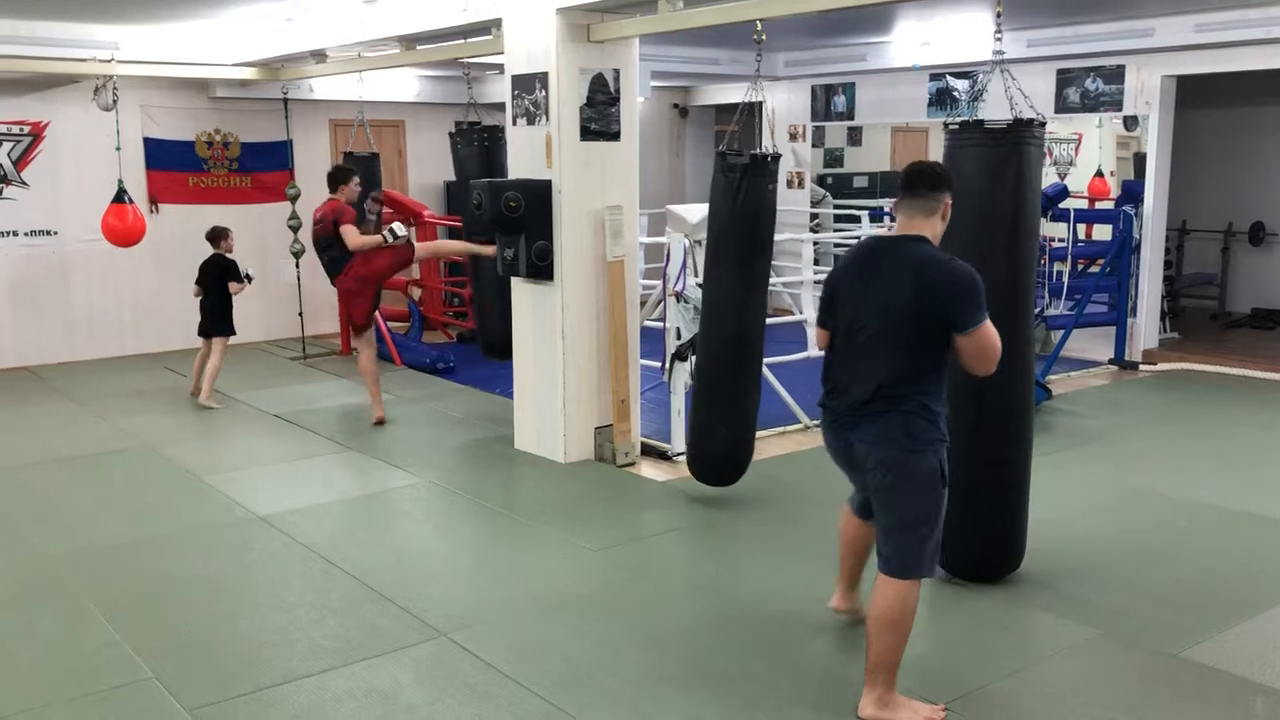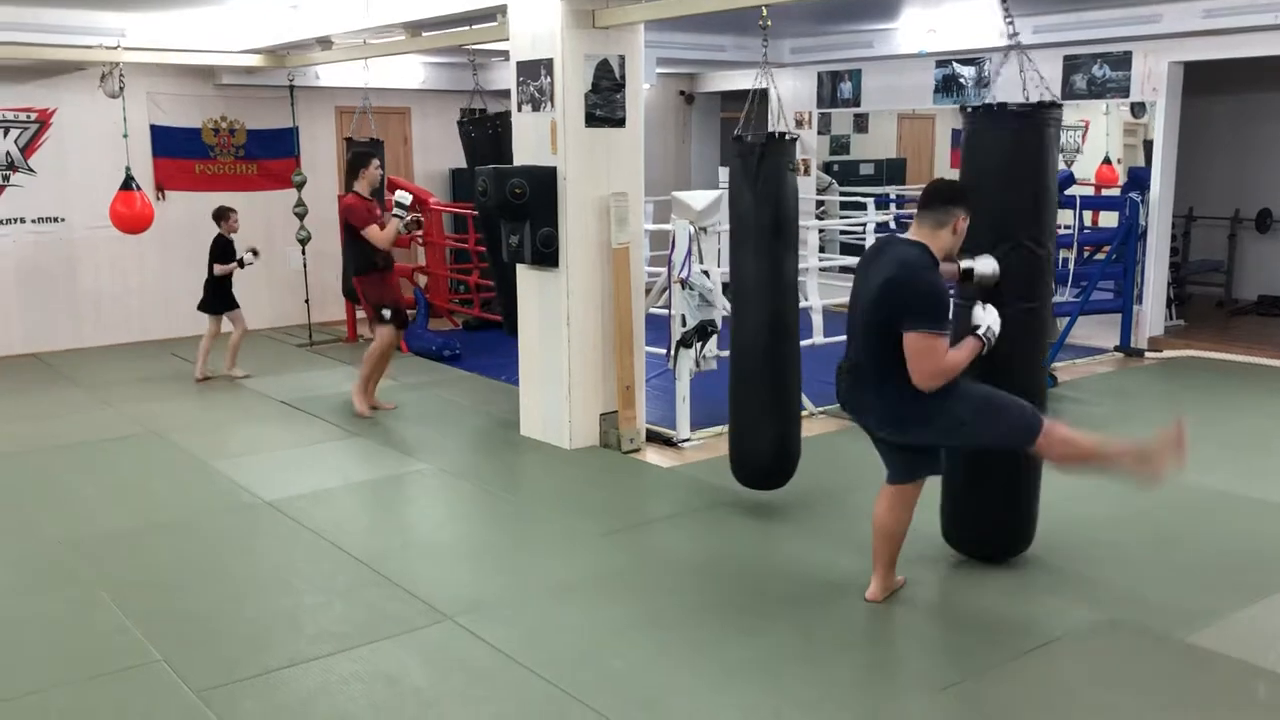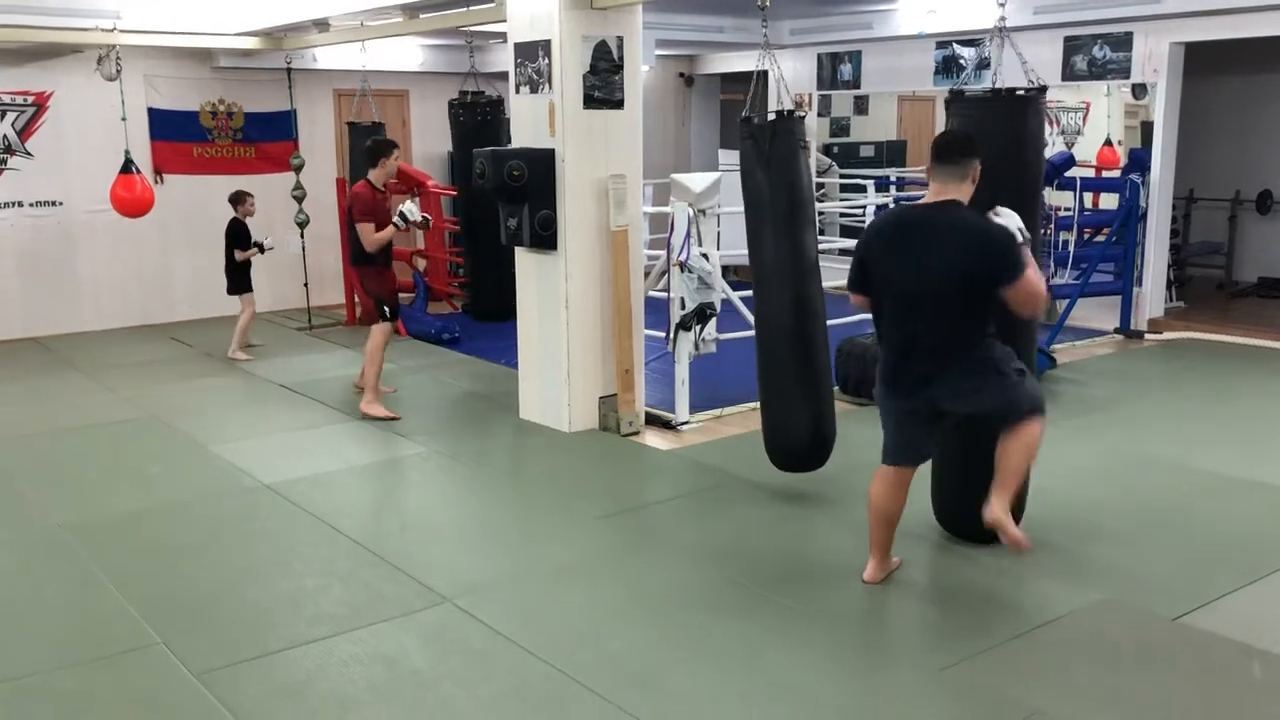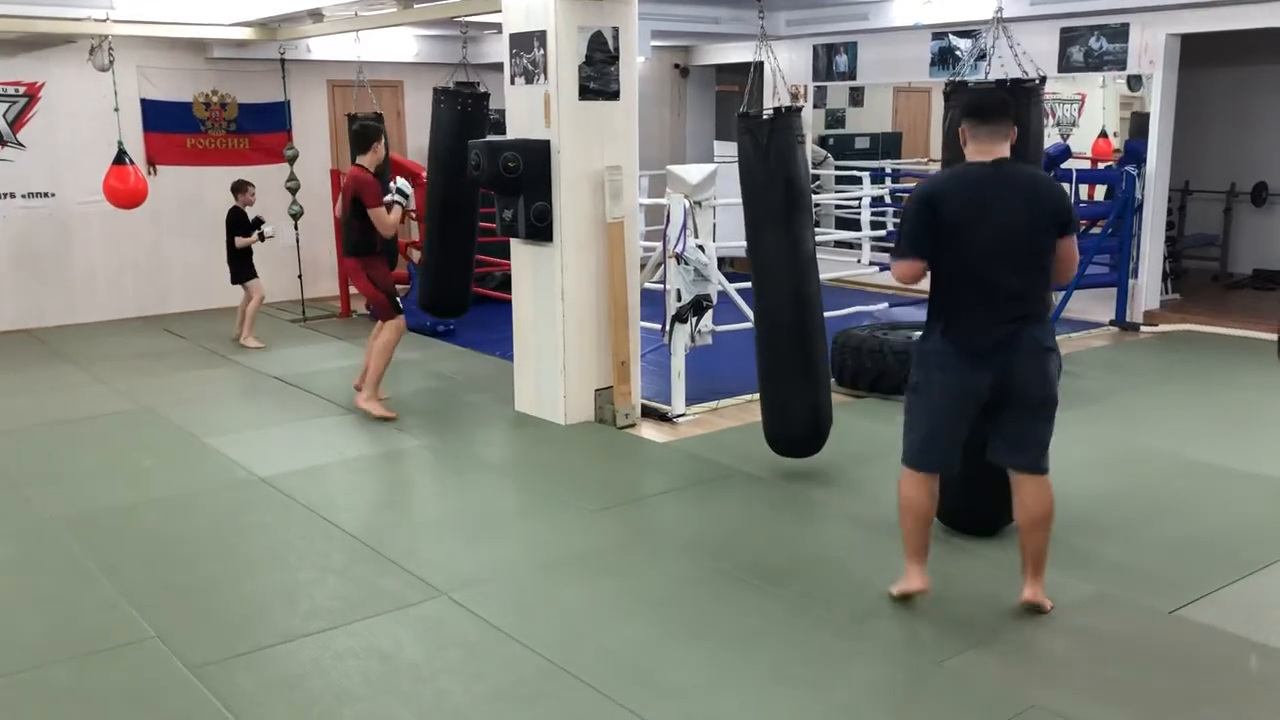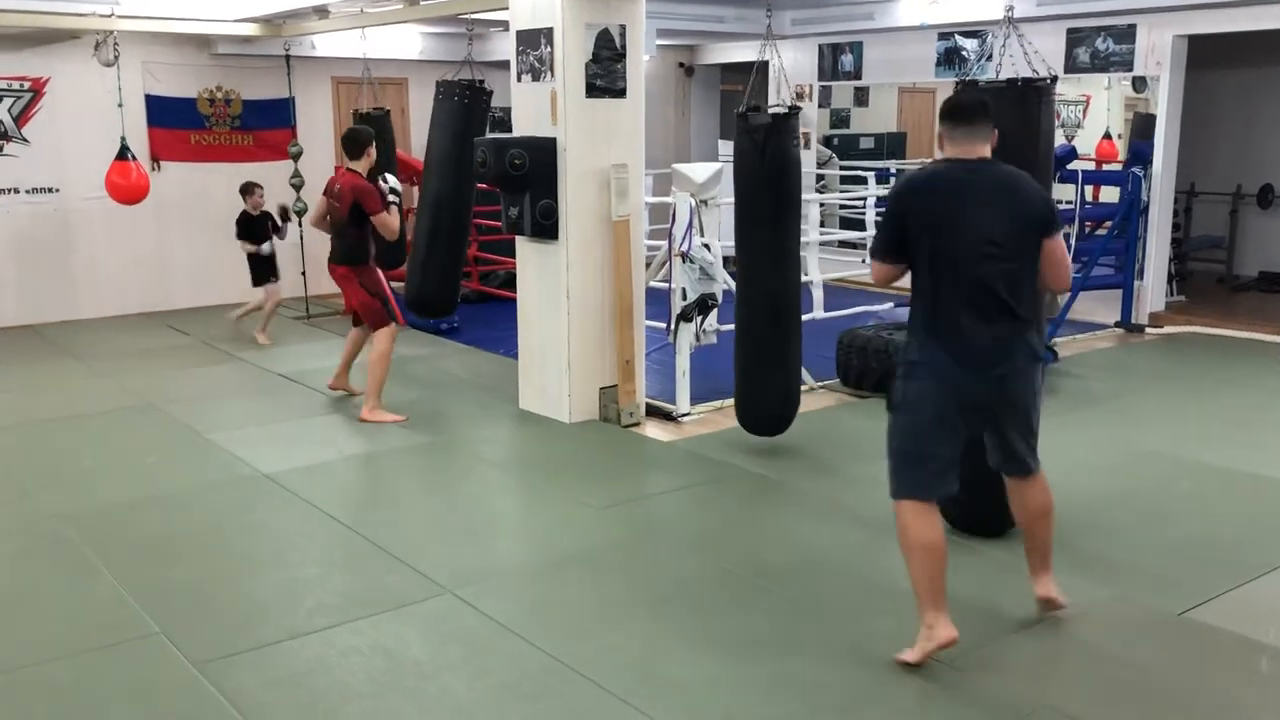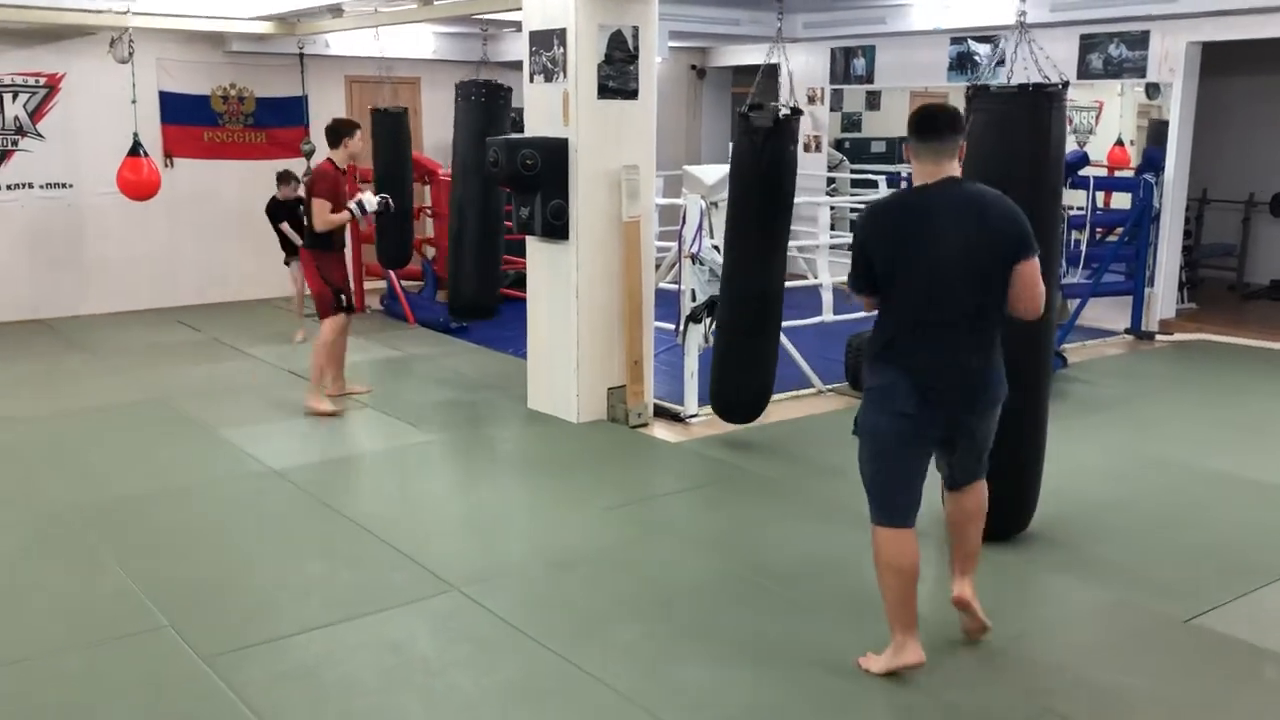
dt=0.4s
person 1, frame 1
left shoulder: (849, 263)
right shoulder: (951, 277)
left elbow: (822, 340)
right elbow: (983, 361)
left hip: (840, 423)
right hip: (905, 434)
left knee: (867, 499)
right knee: (904, 564)
left ankle: (845, 592)
person 1, frame 2
left shoulder: (884, 250)
right shoulder: (921, 283)
right elbow: (930, 376)
left wrist: (964, 270)
right wrist: (979, 337)
left hip: (865, 399)
right hip: (913, 405)
left knee: (903, 478)
right knee: (1032, 428)
left ankle: (881, 581)
right ankle: (1137, 460)
person 1, frame 3
left shoulder: (881, 230)
right shoulder: (989, 237)
left elbow: (860, 300)
right elbow: (1035, 306)
right wrist: (1019, 247)
left hip: (902, 375)
right hip: (970, 375)
left knee: (896, 463)
right knee: (1028, 407)
left ankle: (877, 561)
right ankle: (999, 505)
person 1, frame 4
left shoulder: (935, 192)
right shoulder: (1048, 192)
left elbow: (905, 273)
right elbow: (1066, 270)
left hip: (953, 352)
right hip: (1029, 350)
left knee: (921, 462)
right knee: (1029, 468)
left ankle: (914, 570)
right ankle: (1034, 584)
person 1, frame 5
left shoulder: (914, 190)
right shoulder: (1027, 190)
left elbow: (883, 273)
right elbow: (1058, 280)
left hip: (938, 363)
right hip: (1014, 358)
left knee: (914, 492)
right knee: (1021, 468)
left ankle: (935, 622)
right ankle: (1043, 579)
person 1, frame 6
left shoulder: (880, 220)
right shoulder: (1002, 213)
left elbow: (866, 296)
right elbow: (1029, 306)
left hip: (900, 389)
right hip: (977, 385)
left knee: (893, 513)
right knee: (966, 479)
left ankle: (904, 643)
right ankle: (965, 582)
person 2, frame 1
left shoulder: (319, 215)
right shoulder: (343, 210)
right elbow: (354, 244)
left wrist: (376, 234)
right wrist: (388, 236)
left hip: (344, 282)
right hip: (359, 268)
left knee: (365, 344)
right knee: (426, 248)
left ankle: (377, 408)
right ankle: (485, 250)
person 2, frame 2
left shoulder: (370, 201)
right shoulder: (352, 205)
right elbow: (383, 242)
left wrist: (405, 225)
right wrist: (399, 211)
left hip: (385, 274)
right hip: (368, 278)
left knee: (395, 334)
right knee: (386, 333)
left ankle: (369, 395)
right ankle: (359, 391)
person 2, frame 3
left shoulder: (383, 190)
right shoulder: (361, 194)
right elbow: (370, 243)
left wrist: (410, 219)
right wrist: (399, 220)
left hip: (382, 267)
right hip: (366, 269)
left knee: (385, 324)
right knee: (382, 326)
left ankle: (365, 378)
right ankle: (369, 400)
person 2, frame 4
left shoulder: (352, 176)
right shoulder: (366, 181)
left elbow: (341, 214)
right elbow: (387, 230)
left wrist: (383, 202)
right wrist: (399, 199)
left hip: (357, 255)
right hip: (365, 260)
left knee: (386, 319)
right knee: (395, 322)
left ankle: (365, 380)
right ankle: (367, 396)
person 2, frame 5
left shoulder: (336, 181)
right shoulder: (363, 187)
left elbow: (316, 220)
right elbow: (391, 232)
right wrist: (392, 198)
left hip: (340, 262)
right hip: (353, 268)
left knee: (364, 323)
right knee: (386, 329)
left ankle: (340, 378)
right ankle: (372, 407)
person 2, frame 6
left shoulder: (339, 172)
right shoulder: (324, 174)
right elbow: (320, 222)
left wrist: (371, 205)
right wrist: (356, 208)
left hip: (333, 253)
right hip: (319, 255)
left knee: (342, 319)
right knee: (335, 318)
left ankle: (336, 383)
right ankle: (315, 393)
person 3, frame 1
left shoulder: (205, 264)
right shoulder: (229, 264)
left elbow: (196, 292)
right elbow: (234, 289)
right wrist: (247, 279)
left hip: (206, 310)
right hip: (221, 312)
left knee: (205, 349)
right knee: (218, 353)
left ankle: (195, 387)
right ankle: (206, 395)
person 3, frame 2
left shoulder: (224, 241)
right shoulder: (221, 243)
left elbow: (227, 263)
right elbow: (218, 271)
left wrist: (246, 256)
right wrist: (241, 263)
left hip: (214, 291)
right hip: (218, 291)
left knee: (212, 331)
right knee: (240, 327)
left ankle: (200, 370)
right ankle: (230, 367)
person 3, frame 3
left shoulder: (239, 224)
right shoulder: (236, 227)
right elbow: (238, 256)
left wrist: (255, 245)
right wrist: (260, 248)
left hip: (240, 272)
right hip: (237, 273)
left knee: (248, 306)
right knee: (249, 309)
left ankle: (242, 339)
right ankle: (234, 350)
person 3, frame 4
left shoulder: (237, 213)
right shoulder: (237, 215)
right elbow: (239, 243)
left wrist: (253, 227)
right wrist: (260, 236)
left hip: (241, 261)
right hip: (240, 262)
left knee: (249, 295)
right knee: (258, 295)
left ankle: (239, 331)
right ankle: (246, 337)
person 3, frame 5
left shoulder: (267, 216)
right shoulder: (243, 220)
left elbow: (281, 235)
right elbow: (244, 246)
left wrist: (284, 221)
right wrist: (259, 249)
left hip: (269, 263)
right hip: (259, 265)
left knee: (266, 301)
right knee: (275, 299)
left ankle: (239, 313)
right ankle: (260, 331)
person 3, frame 6
left shoulder: (296, 200)
right shoulder: (273, 207)
right elbow: (286, 229)
right wrist: (302, 245)
right hip: (293, 250)
right knee: (299, 287)
right ankle: (301, 328)
